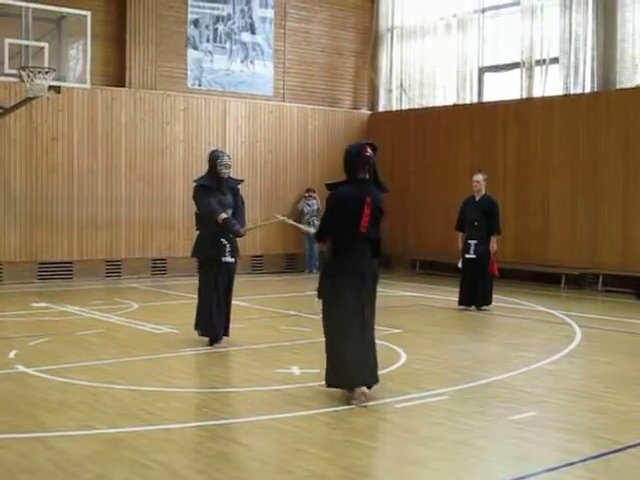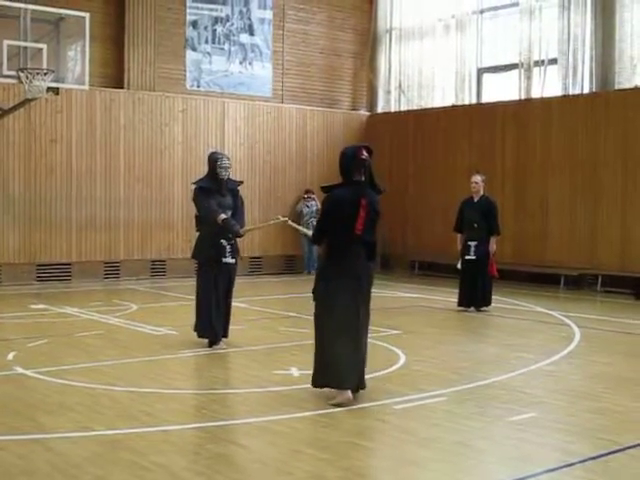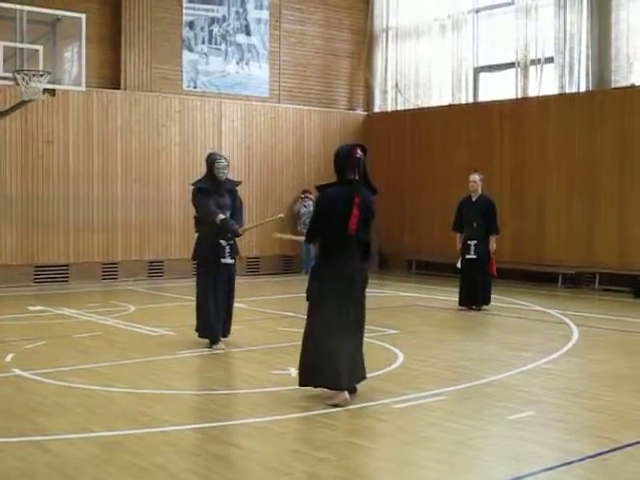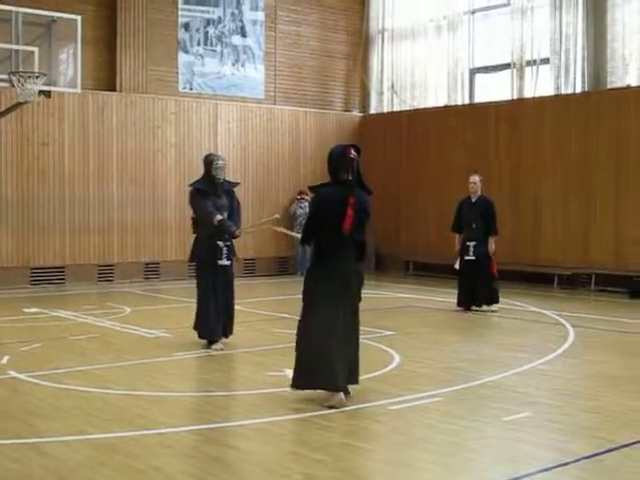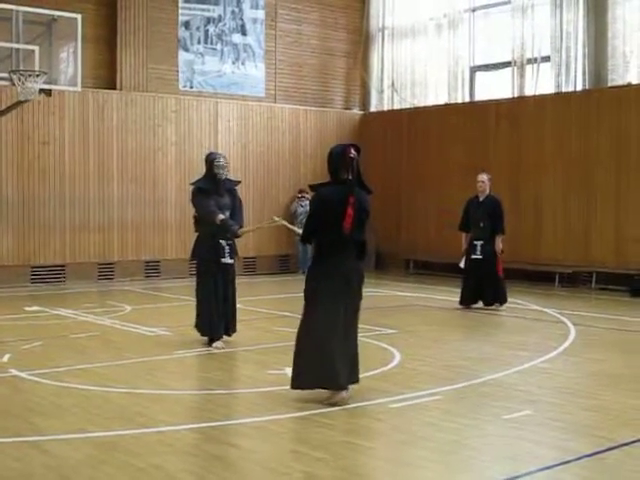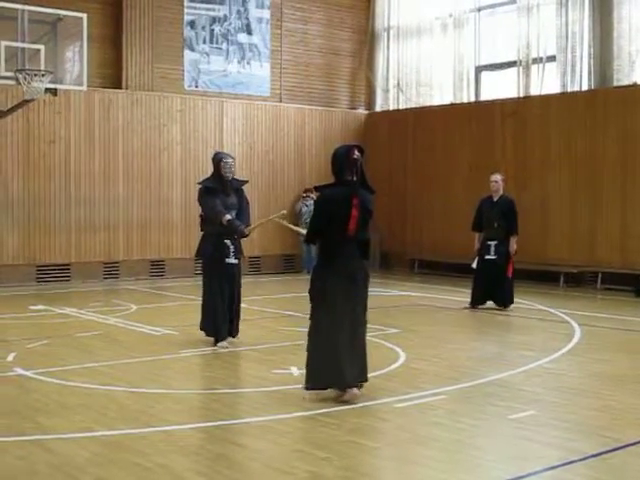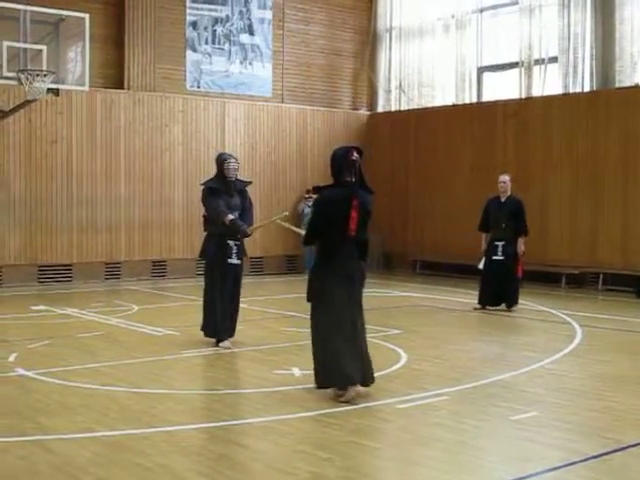
dt=0.2s
person 1, frame 1
left shoulder: (340, 195)
right shoulder: (377, 196)
left elbow: (324, 232)
right elbow: (373, 230)
left wrist: (322, 236)
left hip: (342, 265)
right hip: (367, 265)
left knee: (343, 323)
right knee: (361, 321)
left ankle: (357, 383)
right ankle: (360, 379)
person 1, frame 2
left shoulder: (336, 197)
right shoulder: (372, 198)
left elbow: (319, 234)
right elbow: (369, 233)
left wrist: (319, 239)
left hip: (337, 268)
right hip: (362, 268)
left knee: (335, 326)
right knee: (355, 323)
left ankle: (344, 386)
right ankle: (353, 381)
person 1, frame 3
left shoulder: (329, 196)
right shoulder: (367, 198)
left elbow: (313, 233)
right elbow: (365, 233)
left wrist: (312, 238)
left hip: (331, 267)
right hip: (357, 268)
left knee: (328, 325)
right knee: (350, 323)
left ankle: (341, 387)
right ankle: (349, 380)
person 1, frame 4
left shoulder: (323, 197)
right shoulder: (362, 198)
left elbow: (308, 235)
right elbow: (360, 234)
left wrist: (312, 238)
left hip: (326, 268)
right hip: (352, 269)
left knee: (323, 326)
right knee: (345, 325)
left ankle: (336, 388)
right ankle: (342, 382)
person 1, frame 5
left shoulder: (323, 196)
right shoulder: (362, 198)
left elbow: (308, 235)
right elbow: (360, 232)
left wrist: (313, 237)
left hip: (327, 268)
right hip: (352, 268)
left knee: (324, 325)
right knee: (345, 324)
left ankle: (338, 385)
right ankle: (342, 381)
person 1, frame 6
left shoulder: (328, 197)
right shoulder: (365, 198)
left elbow: (313, 235)
right elbow: (362, 231)
left wrist: (313, 237)
left hip: (331, 267)
right hip: (357, 267)
left knee: (331, 324)
right knee: (352, 322)
left ankle: (346, 383)
right ankle: (352, 380)
person 1, frame 7
left shoulder: (326, 198)
right shoulder: (364, 199)
left elbow: (311, 236)
right elbow: (360, 232)
left wrist: (312, 238)
left hip: (330, 268)
right hip: (354, 267)
left knee: (331, 324)
right knee: (350, 321)
left ankle: (348, 381)
right ankle: (353, 378)
person 2, frame 1
left shoulder: (233, 187)
right shoulder: (202, 188)
left elbow: (239, 210)
right elbow: (211, 209)
left wrist: (237, 226)
right wrist: (228, 223)
left hip: (228, 244)
right hip: (209, 243)
left knee: (225, 288)
right knee: (211, 288)
left ankle: (218, 330)
right ankle: (213, 333)
person 2, frame 2
left shoulder: (233, 189)
right shoulder: (203, 190)
left elbow: (239, 211)
right elbow: (212, 211)
left wrist: (237, 227)
right wrist: (228, 224)
left hip: (228, 245)
right hip: (210, 245)
left knee: (225, 290)
right knee: (210, 290)
left ankle: (218, 332)
right ankle: (213, 335)
person 2, frame 3
left shoulder: (231, 189)
right shoulder: (201, 191)
left elbow: (238, 211)
right elbow: (210, 212)
left wrist: (235, 227)
right wrist: (226, 224)
left hip: (227, 245)
right hip: (209, 245)
left knee: (226, 290)
right knee: (210, 290)
left ankle: (219, 332)
right ankle: (213, 335)
person 2, frame 4
left shoulder: (228, 190)
right shoulder: (198, 192)
left elbow: (235, 212)
right elbow: (208, 213)
left wrist: (233, 228)
right wrist: (224, 224)
left hip: (225, 246)
right hip: (207, 246)
left knee: (225, 290)
right knee: (209, 291)
left ankle: (218, 332)
right ankle: (212, 336)
person 2, frame 5
left shoulder: (230, 189)
right shoulder: (200, 190)
left elbow: (237, 211)
right elbow: (210, 212)
left wrist: (236, 227)
right wrist: (226, 224)
left hip: (226, 244)
right hip: (208, 244)
left knee: (226, 289)
right knee: (210, 290)
left ankle: (220, 330)
right ankle: (213, 334)
person 2, frame 6
left shoulder: (237, 188)
right shoulder: (207, 190)
left elbow: (244, 210)
right elbow: (216, 211)
left wrist: (242, 227)
right wrist: (233, 224)
left hip: (232, 243)
right hip: (214, 244)
left knee: (232, 288)
right knee: (216, 289)
left ankle: (225, 331)
right ankle: (218, 334)
person 2, frame 7
left shoulder: (241, 189)
right shoulder: (211, 190)
left elbow: (248, 211)
right elbow: (219, 211)
left wrist: (245, 227)
right wrist: (235, 224)
left hip: (235, 244)
right hip: (217, 244)
left knee: (233, 289)
right knee: (217, 289)
left ankle: (225, 331)
right ankle: (220, 334)
person 3, frame 1
left shoulder: (490, 202)
right shoulder: (467, 202)
left elbow: (495, 226)
right elbow: (461, 224)
left wrist: (493, 243)
right wrist: (460, 241)
left hip: (484, 243)
right hip: (469, 242)
left knee: (483, 272)
right knee: (468, 272)
left ankle: (481, 301)
right ankle: (468, 301)
person 3, frame 2
left shoulder: (489, 203)
right shoulder: (465, 203)
left elbow: (494, 227)
right elbow: (459, 226)
left wrist: (492, 244)
right wrist: (459, 242)
left hip: (483, 244)
right hip: (468, 243)
left knee: (483, 273)
right knee: (467, 273)
left ankle: (481, 302)
right ankle: (467, 302)
person 3, frame 3
left shoulder: (487, 202)
right shoulder: (464, 202)
left elbow: (493, 226)
right elbow: (458, 225)
left wrist: (492, 243)
right wrist: (459, 242)
left hip: (483, 243)
right hip: (468, 243)
left knee: (483, 273)
right knee: (467, 272)
left ankle: (480, 302)
right ankle: (468, 301)
person 3, frame 4
left shoulder: (487, 203)
right shoulder: (463, 203)
left elbow: (492, 227)
right elbow: (458, 226)
left wrist: (491, 244)
right wrist: (457, 243)
left hip: (482, 244)
right hip: (467, 244)
left knee: (485, 273)
right knee: (465, 273)
left ankle: (490, 301)
right ankle: (466, 302)
person 3, frame 5
left shoulder: (495, 202)
right shoulder: (471, 202)
left elbow: (499, 226)
right elbow: (465, 225)
left wrist: (498, 243)
right wrist: (464, 242)
left hip: (490, 243)
right hip: (474, 243)
left knee: (492, 272)
right knee: (470, 272)
left ankle: (498, 301)
right ankle: (468, 301)
person 3, frame 6
left shoulder: (508, 203)
right shoulder: (484, 202)
left elbow: (513, 227)
right elbow: (478, 225)
left wrist: (513, 243)
right wrist: (477, 242)
left hip: (503, 244)
right hip: (487, 242)
left knee: (503, 273)
right knee: (481, 271)
left ankle: (504, 302)
right ankle: (476, 301)
person 3, frame 7
left shoulder: (516, 203)
right shoulder: (491, 203)
left elbow: (522, 227)
right elbow: (485, 225)
left wrist: (521, 244)
right wrist: (484, 242)
left hip: (510, 244)
right hip: (494, 243)
left knee: (510, 274)
right knee: (489, 272)
left ankle: (510, 303)
right ankle: (484, 302)
